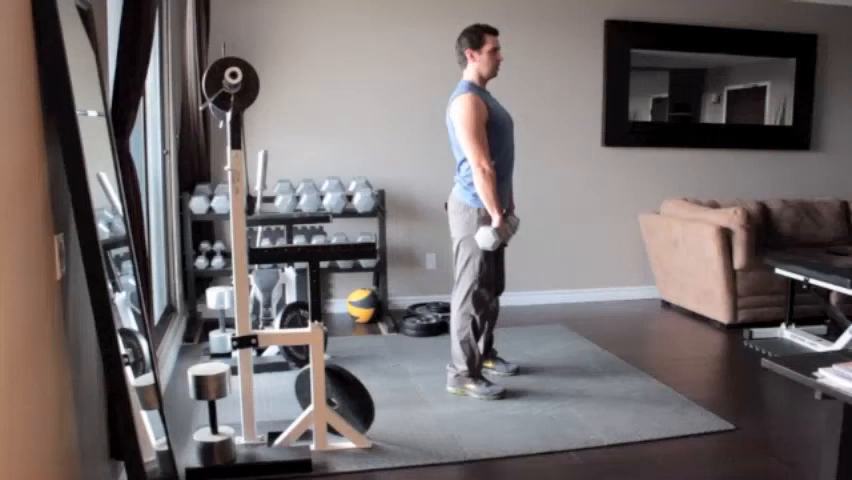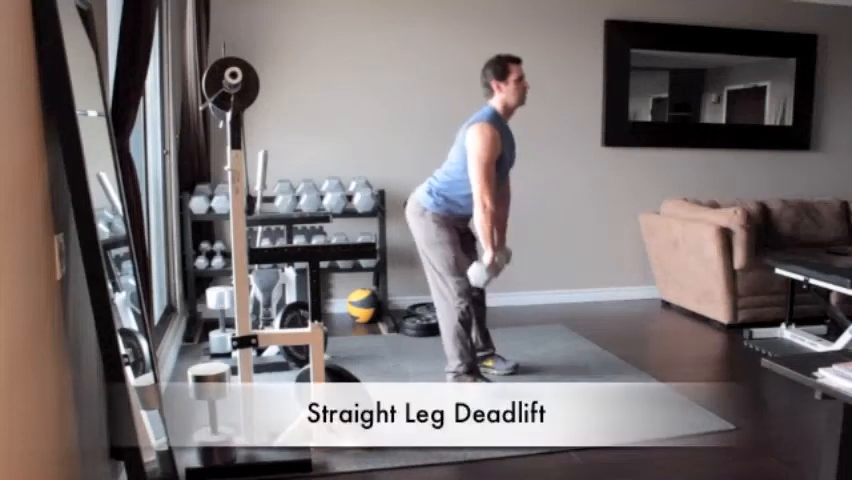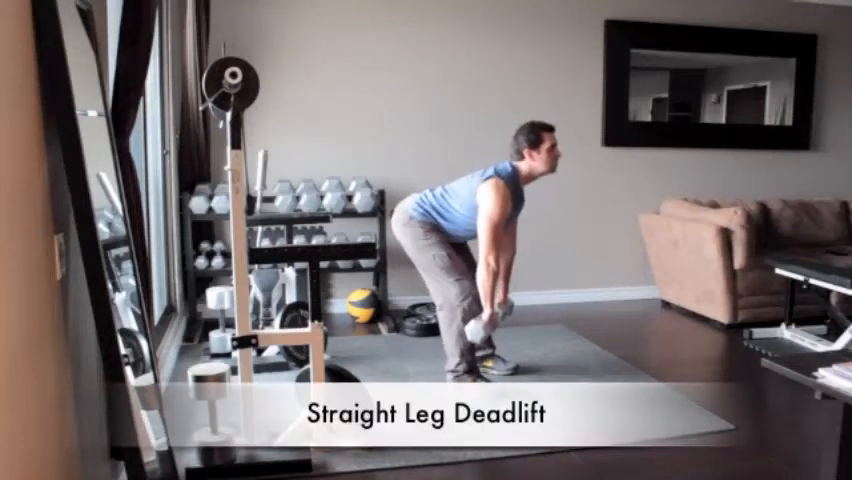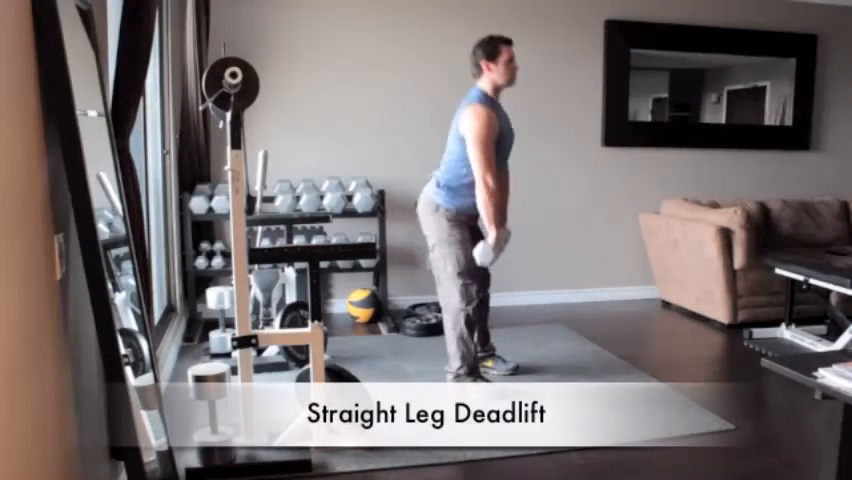
dt=0.7s
person 1, frame 1
left shoulder: (483, 97)
right shoulder: (467, 100)
right elbow: (480, 165)
left wrist: (507, 207)
right wrist: (495, 215)
left hip: (488, 207)
right hip: (475, 210)
left knee: (490, 289)
right knee: (471, 292)
left ankle: (483, 355)
right ankle: (462, 375)
person 1, frame 2
left shoulder: (501, 127)
right shoulder: (484, 130)
left elbow: (502, 188)
right elbow: (483, 200)
left wrist: (501, 242)
right wrist: (489, 251)
left hip: (453, 215)
right hip: (431, 213)
left knee: (472, 286)
right knee: (455, 291)
left ankle: (483, 353)
right ankle: (461, 374)
person 1, frame 3
left shoulder: (515, 185)
right shoulder: (498, 190)
left elbow: (507, 245)
right elbow: (488, 260)
left wrist: (502, 293)
right wrist: (488, 309)
left hip: (438, 224)
right hip: (415, 222)
left knee: (474, 286)
right knee: (459, 293)
left ankle: (483, 355)
right ankle: (461, 375)
person 1, frame 4
left shoulder: (494, 108)
right shoulder: (479, 111)
left elbow: (500, 172)
right elbow: (485, 180)
left wrist: (501, 223)
right wrist: (492, 230)
left hip: (462, 211)
right hip: (442, 210)
left knee: (479, 286)
right knee: (461, 293)
left ankle: (483, 355)
right ankle: (462, 375)
